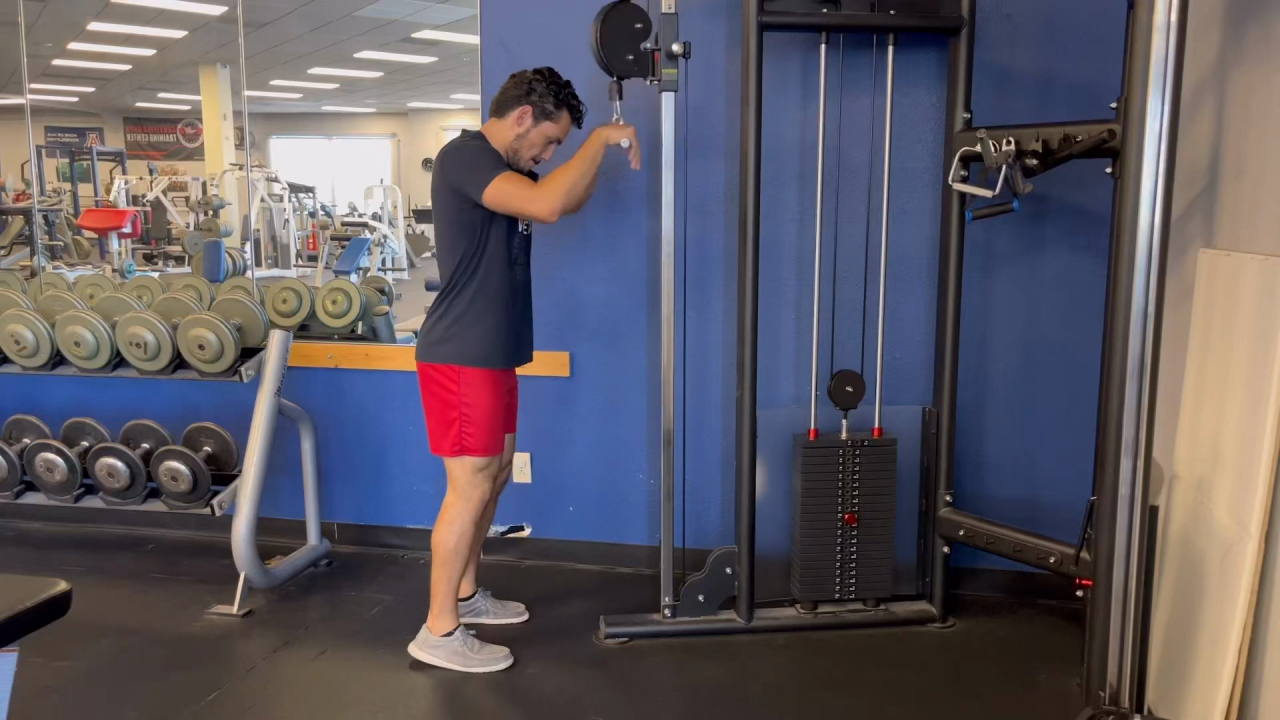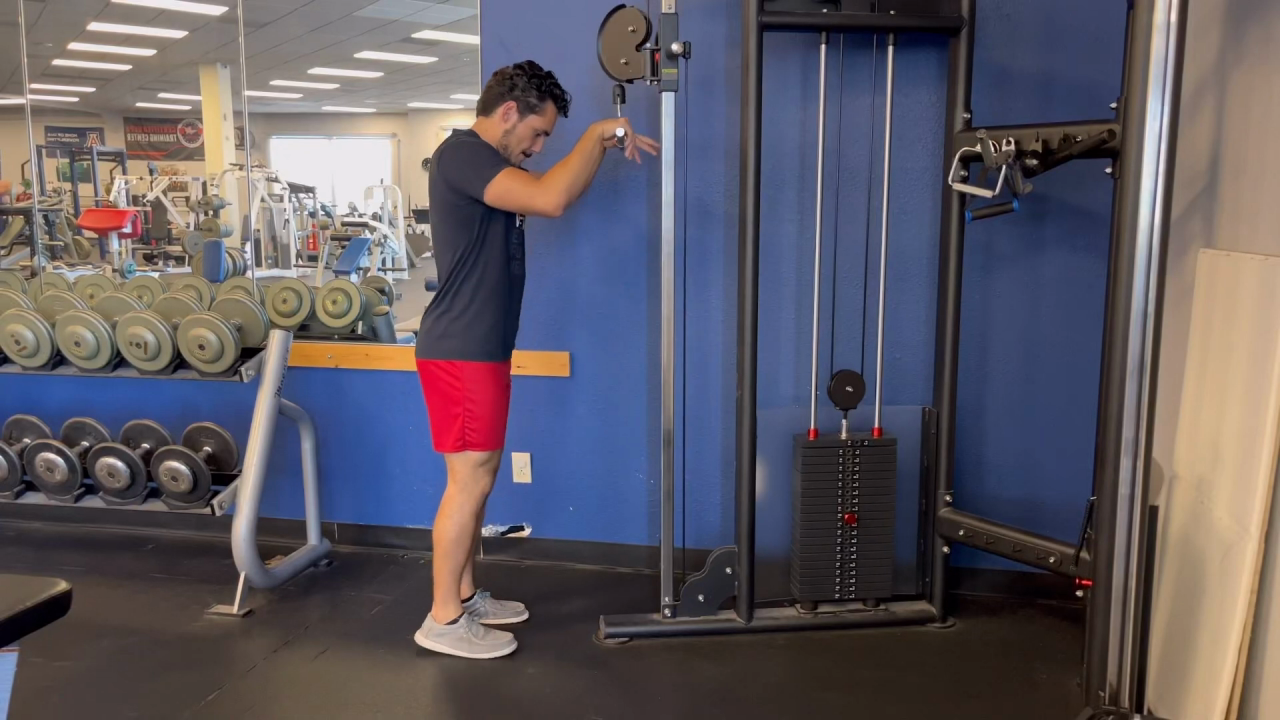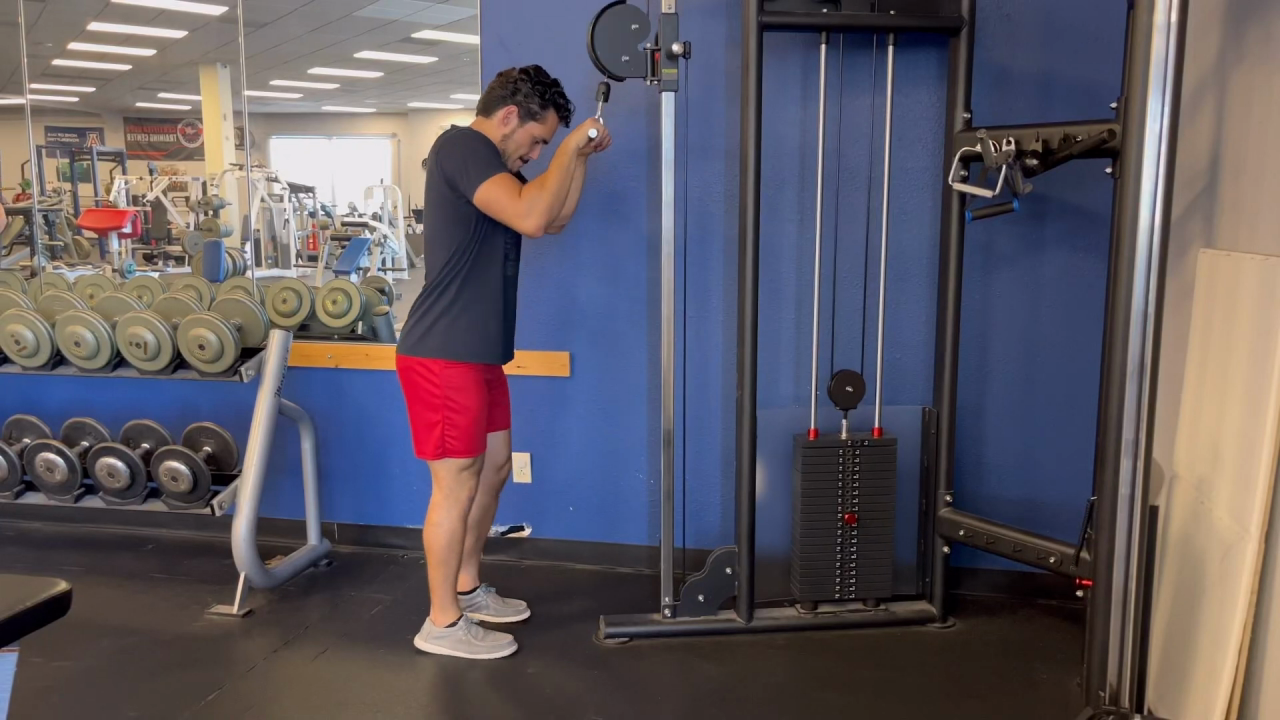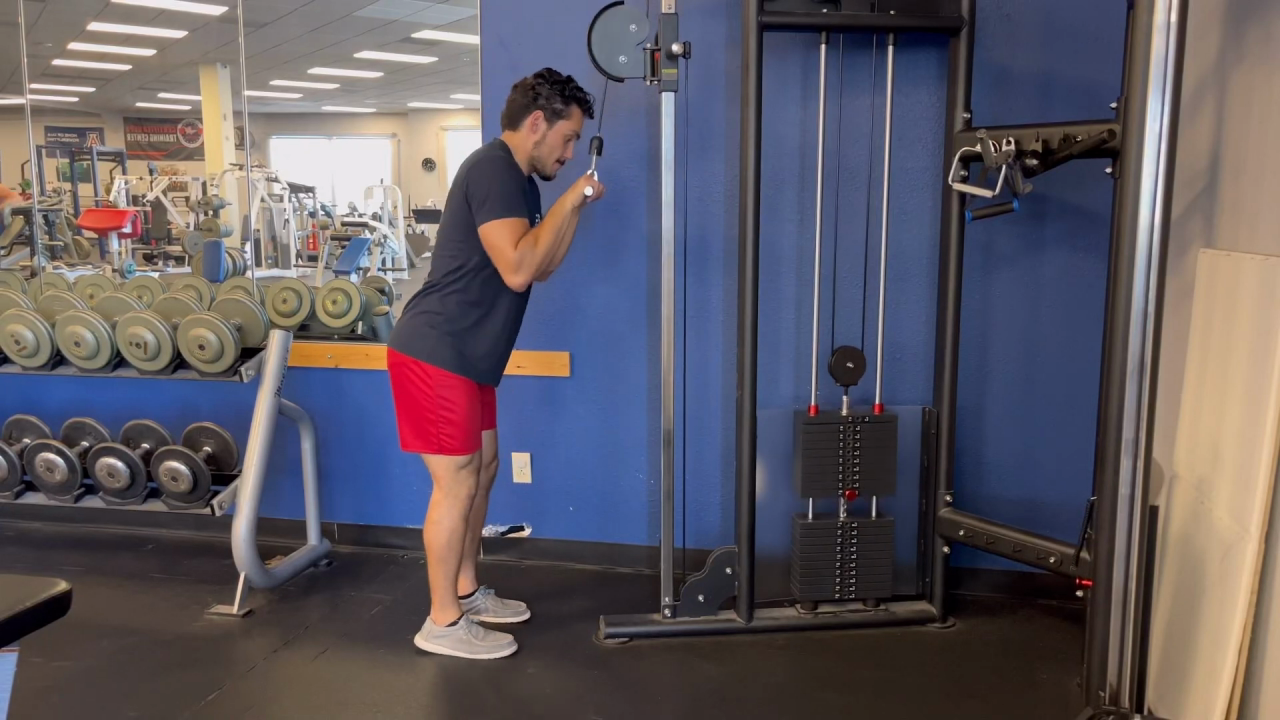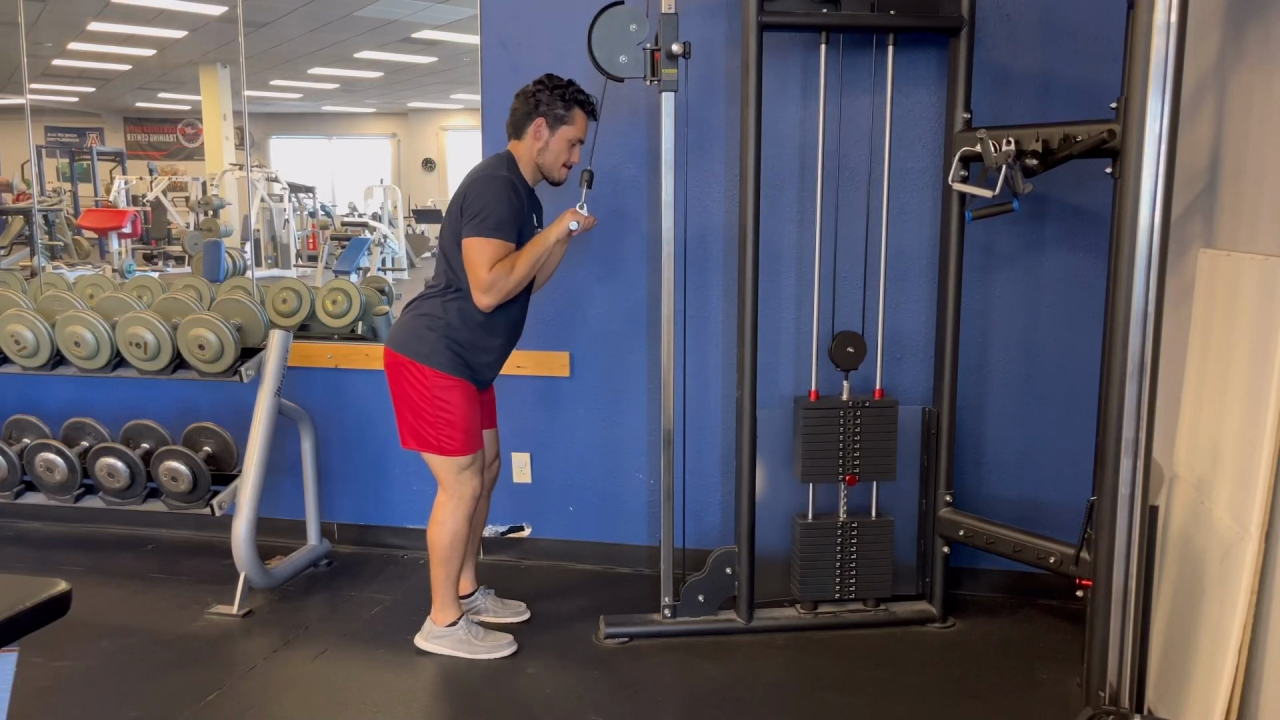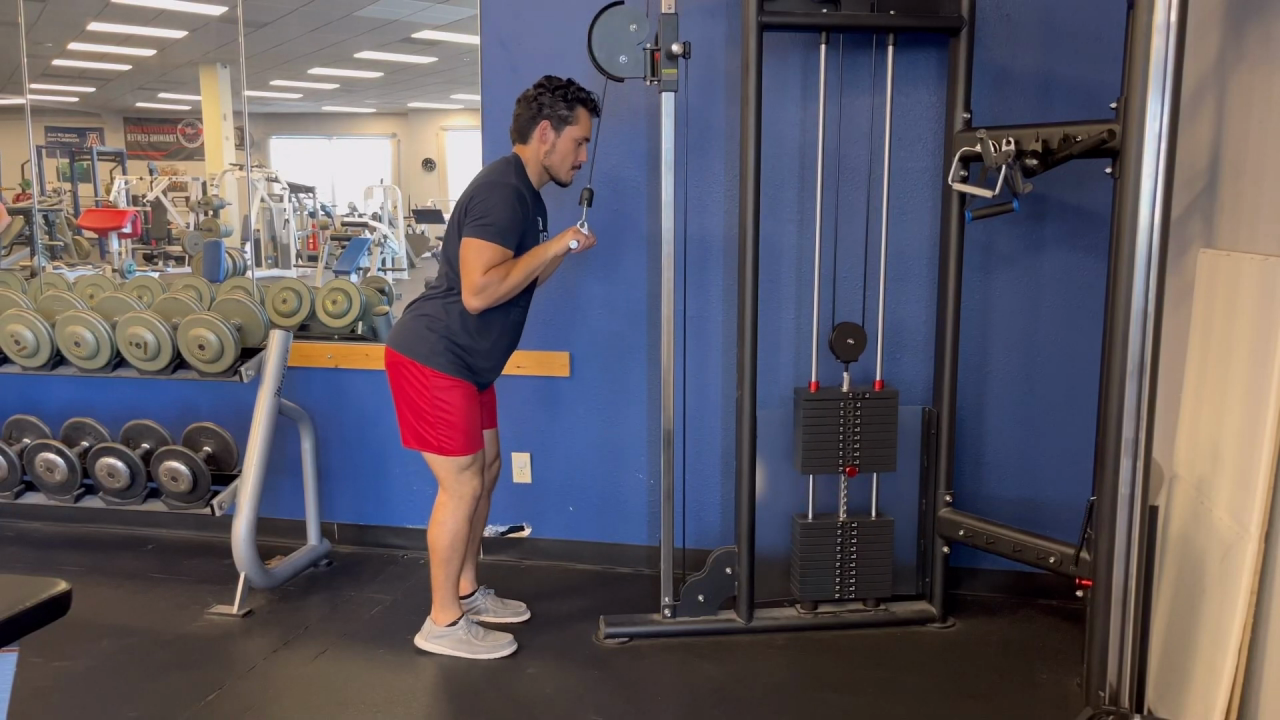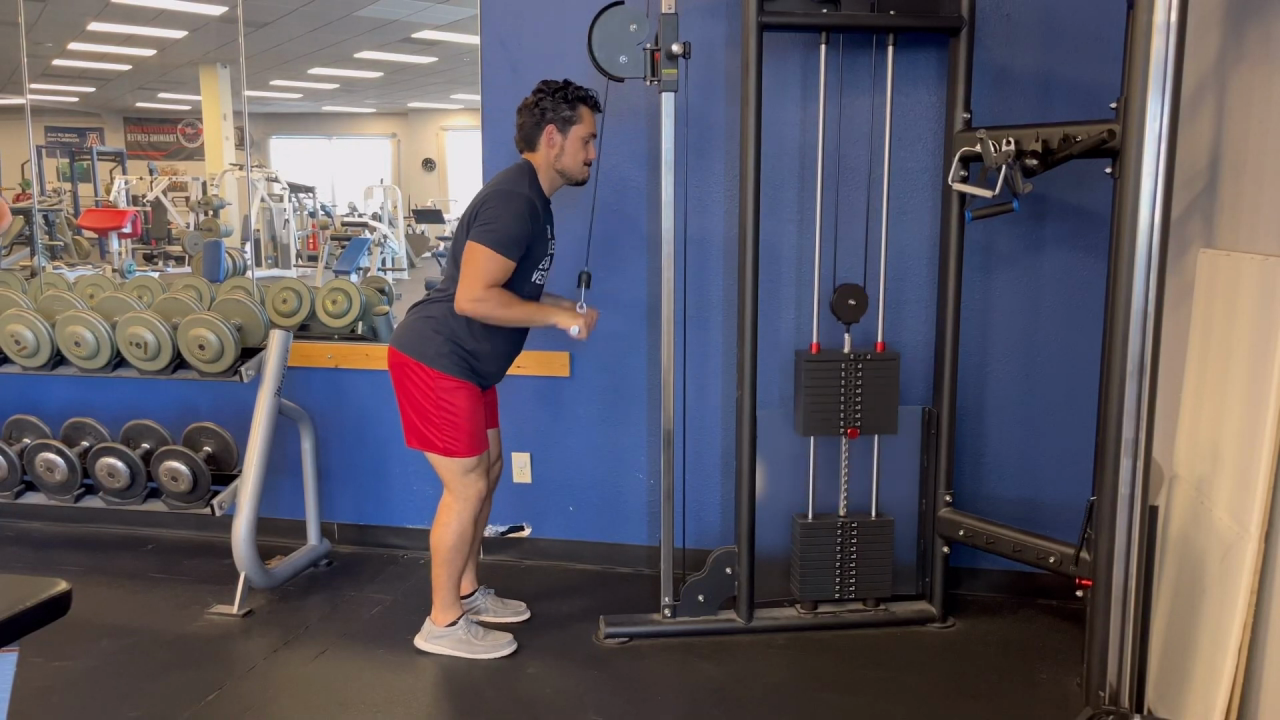
dt=0.5s
person 1, frame 1
left shoulder: (501, 167)
right shoulder: (465, 157)
left elbow: (568, 202)
right elbow: (548, 206)
left wrist: (602, 147)
right wrist: (599, 139)
left hip: (492, 351)
right hip: (461, 355)
left knee: (493, 475)
right knee: (469, 488)
left ankle: (465, 593)
right ankle: (439, 630)
person 1, frame 2
left shoulder: (491, 163)
right shoulder: (461, 155)
left elbow: (552, 195)
right elbow: (551, 199)
left wrist: (603, 144)
right wrist: (596, 134)
left hip: (480, 349)
right hip: (461, 352)
left knee: (478, 477)
right knee: (469, 480)
left ankle: (464, 594)
right ankle: (443, 620)
person 1, frame 3
left shoulder: (494, 164)
right shoulder: (460, 147)
left elbow: (555, 219)
right elbow: (531, 218)
left wrist: (579, 155)
right wrist: (568, 145)
left hip: (478, 350)
right hip: (444, 353)
left knee: (492, 467)
right knee: (457, 484)
left ankle: (467, 588)
right ankle: (443, 622)
person 1, frame 4
left shoulder: (516, 178)
right shoulder: (493, 169)
left elbow: (542, 267)
right elbow: (517, 272)
left wrist: (575, 203)
right wrist: (569, 200)
left hip: (465, 353)
right hip: (434, 353)
left knee: (482, 469)
right knee: (456, 484)
left ankle: (466, 591)
right ankle: (443, 622)
person 1, frame 5
left shoulder: (520, 189)
right shoulder: (495, 185)
left elbow: (525, 283)
right elbow: (487, 290)
left wrist: (565, 236)
right wrist: (553, 231)
left hip: (463, 357)
right hip: (431, 356)
left knee: (485, 470)
right knee: (462, 484)
left ankle: (467, 591)
right ankle: (444, 622)
person 1, frame 6
left shoulder: (523, 191)
right shoulder: (502, 190)
left elbow: (518, 283)
right elbow: (478, 291)
left wrist: (565, 248)
right wrist: (555, 244)
left hip: (463, 359)
right hip: (432, 357)
left knee: (484, 470)
right knee: (462, 485)
left ankle: (466, 592)
right ankle: (444, 622)
person 1, frame 7
left shoulder: (530, 197)
right shoulder: (514, 199)
right elbow: (474, 297)
left wrist: (562, 311)
right wrist: (558, 317)
left hip: (461, 359)
right hip: (435, 358)
left knee: (487, 470)
right knee: (467, 486)
left ankle: (467, 593)
right ankle: (443, 623)
